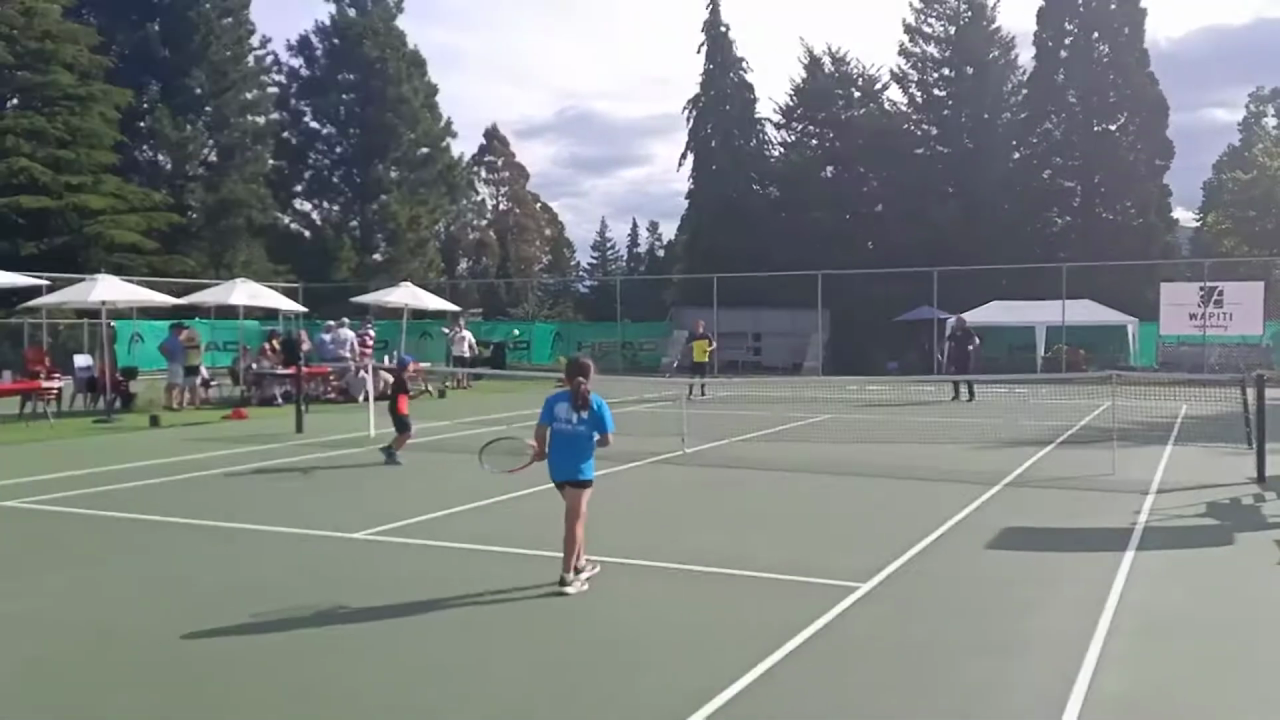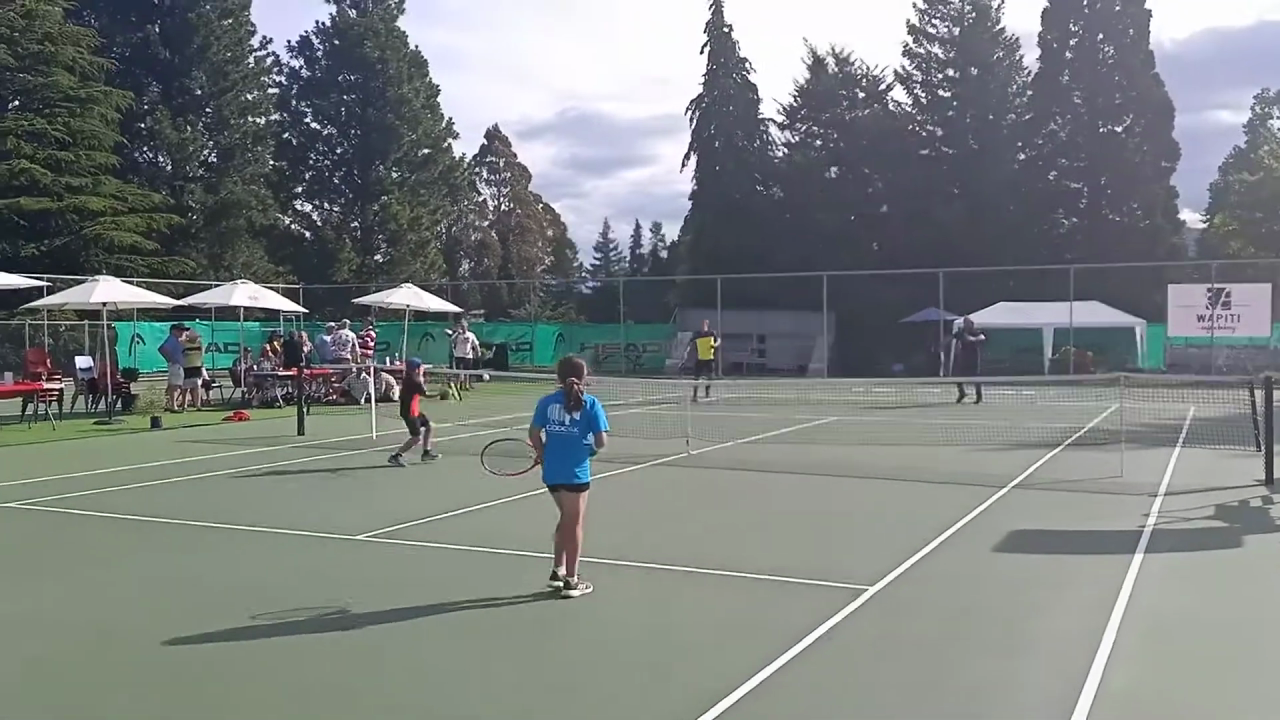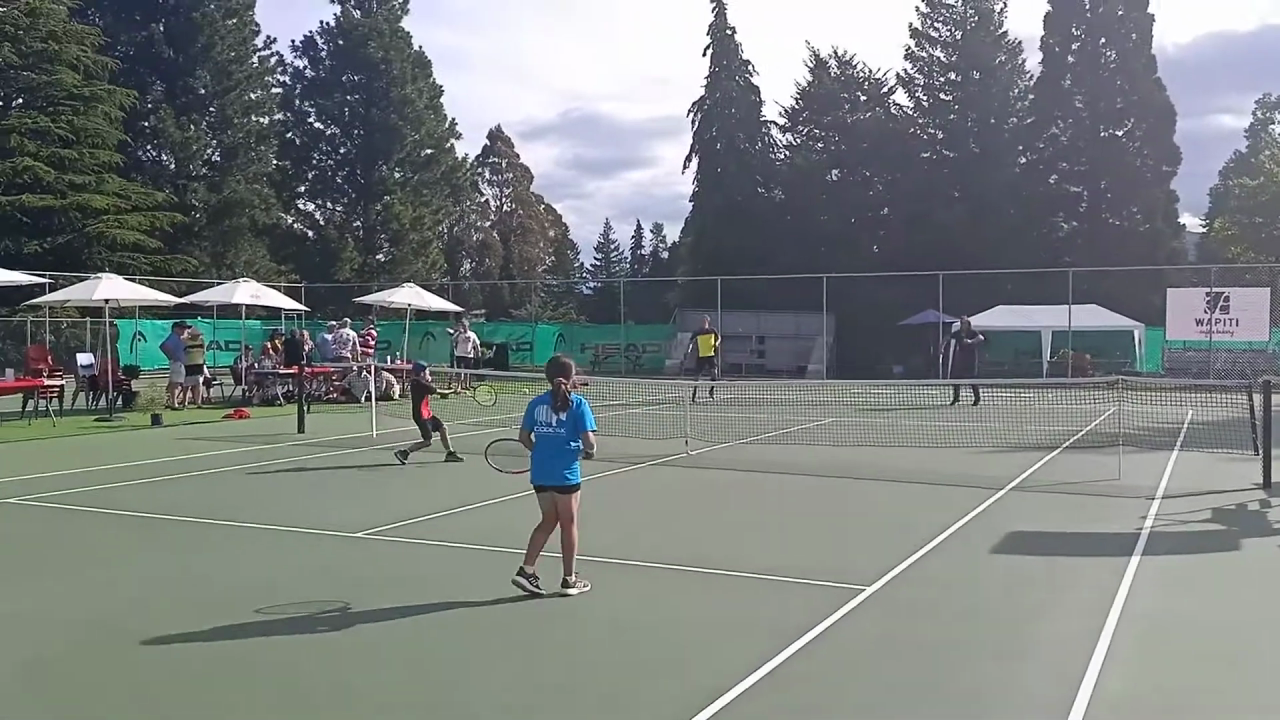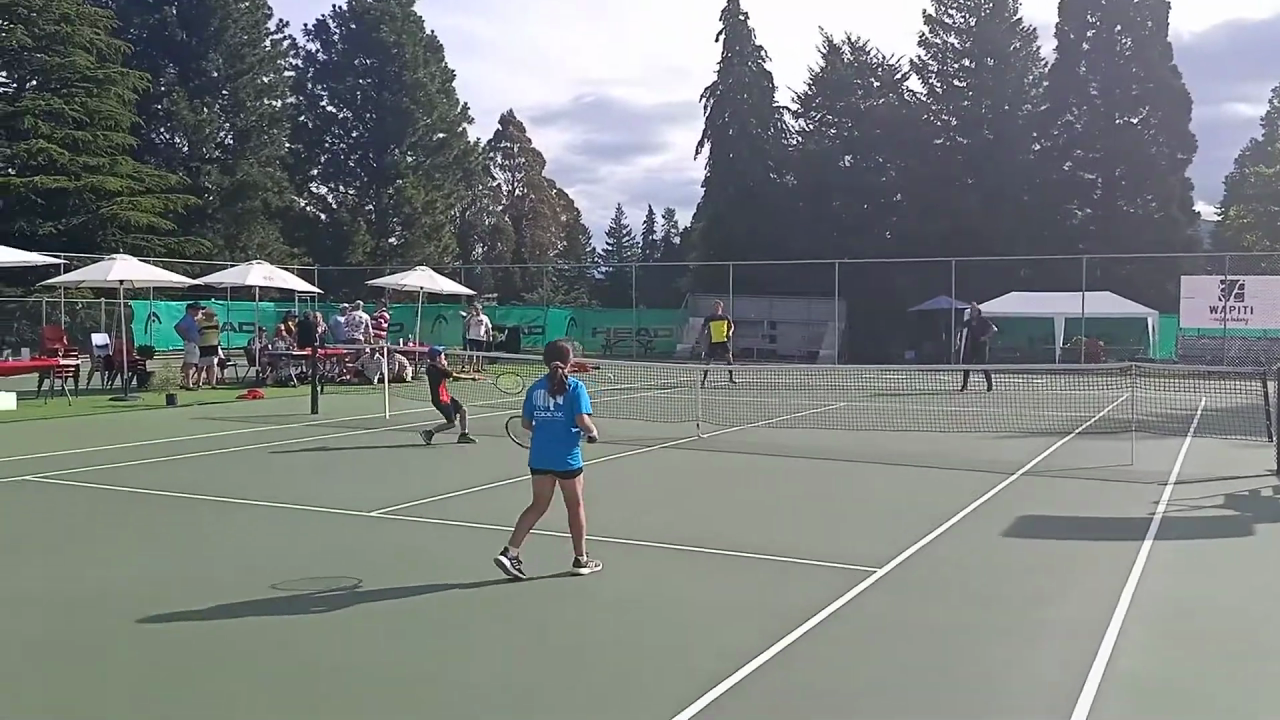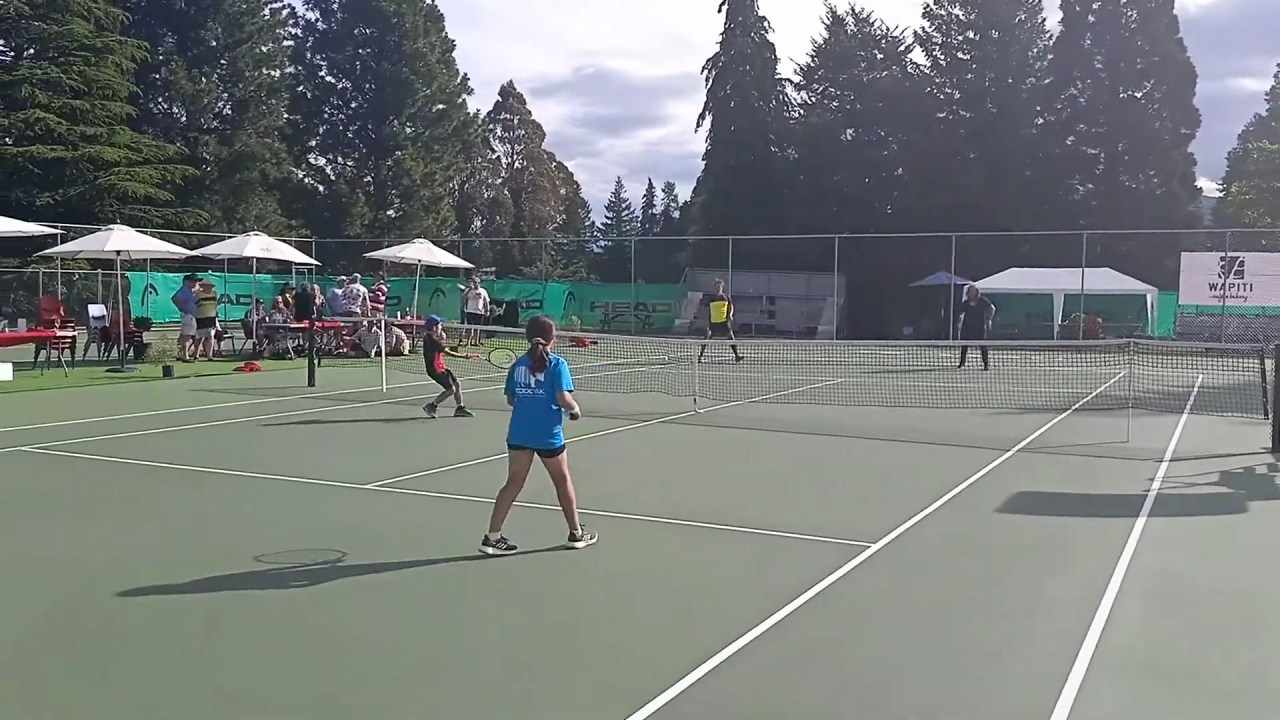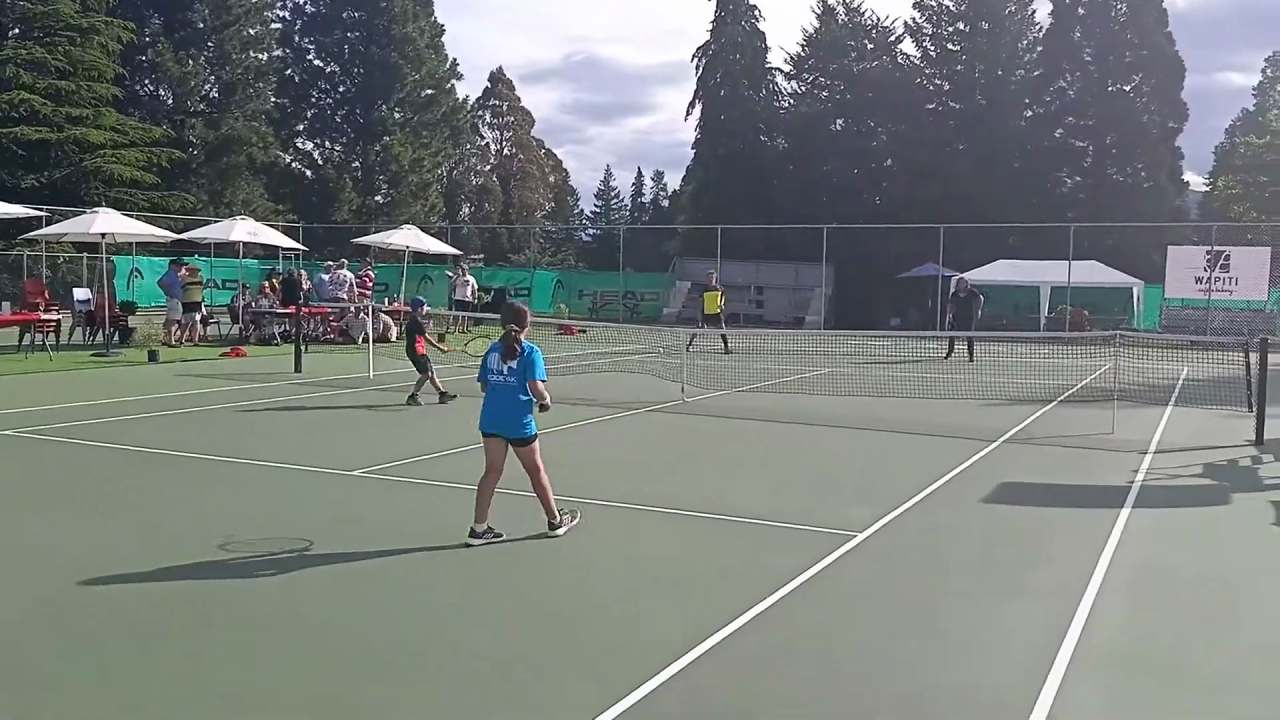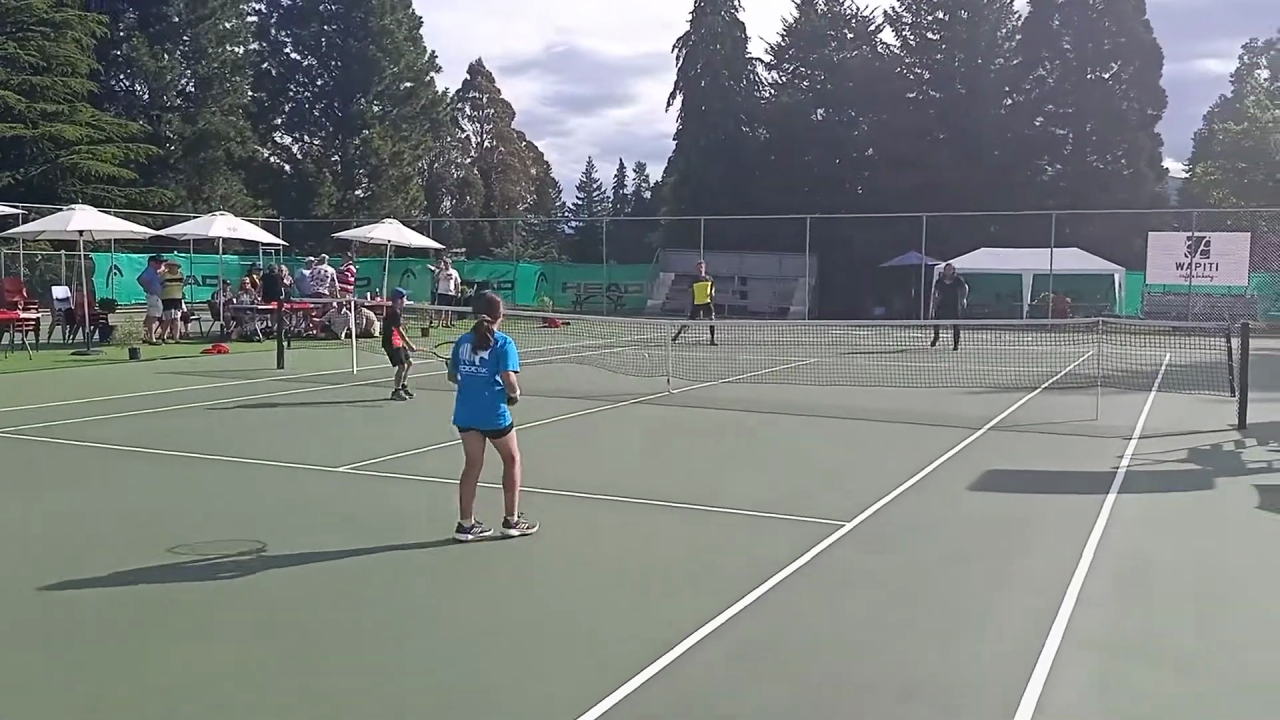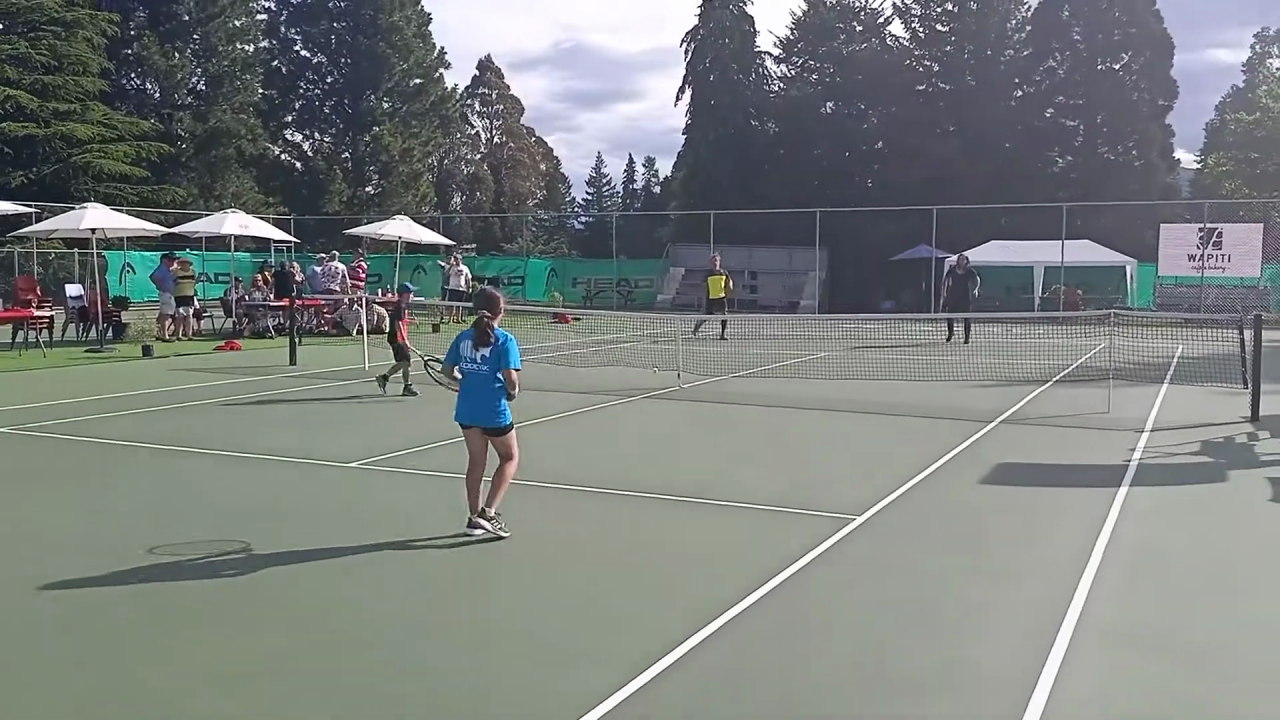
dt=0.1s
person 1, frame 1
left shoulder: (553, 400)
right shoulder: (597, 403)
left elbow: (541, 431)
right elbow: (606, 440)
left wrist: (540, 450)
left hip: (557, 467)
right hip: (580, 468)
left knee: (575, 515)
right knee: (574, 519)
left ankle: (579, 564)
right ankle: (567, 577)
person 1, frame 2
left shoulder: (546, 402)
right shoulder: (591, 404)
left elbow: (534, 435)
right elbow: (601, 440)
left wrist: (542, 453)
right wrist: (591, 449)
left hip: (551, 471)
right hip: (575, 471)
left knee: (565, 519)
right knee: (574, 524)
left ankle: (559, 572)
right ankle: (571, 581)
person 1, frame 3
left shoulder: (536, 403)
right shoulder: (578, 404)
left elbow: (524, 437)
right elbow: (588, 440)
right wrist: (589, 451)
left hip: (540, 472)
right hip: (565, 472)
left knee: (548, 521)
right knee: (568, 524)
left ankle: (527, 570)
right ankle: (569, 580)
person 1, frame 4
left shoulder: (536, 387)
right shoulder: (575, 387)
left elbow: (526, 421)
right elbow: (583, 422)
right wrist: (593, 433)
left hip: (539, 456)
right hip: (565, 457)
left knee: (538, 506)
right knee: (575, 506)
left ankle: (509, 553)
right ankle: (581, 560)
person 1, frame 5
left shoulder: (518, 364)
right shoulder: (556, 364)
left elbow: (511, 399)
right elbow: (563, 398)
right wrist: (575, 409)
left hip: (518, 433)
right hip: (547, 434)
left knee: (514, 483)
right knee: (562, 481)
left ankle: (492, 537)
right ankle: (576, 533)
person 1, frame 6
left shoulder: (492, 350)
right shoulder: (531, 352)
left elbow: (484, 384)
right elbow: (536, 387)
right wrist: (546, 401)
left hip: (490, 420)
right hip: (518, 422)
left knee: (492, 472)
right knee: (535, 471)
left ankle: (478, 528)
right ankle: (555, 520)
person 1, frame 7
left shoulder: (463, 341)
right shoulder: (504, 343)
left elbow: (452, 375)
right elbow: (508, 379)
right wrist: (515, 393)
left hip: (465, 413)
right hip: (494, 413)
left knee: (472, 465)
right knee: (512, 461)
left ankle: (466, 523)
right ankle: (512, 520)
person 1, frame 8
left shoulder: (463, 337)
right shoulder: (505, 340)
left elbow: (448, 370)
right elbow: (511, 379)
right wrist: (512, 391)
left hip: (467, 411)
right hip: (494, 412)
left knee: (476, 462)
right knee: (509, 459)
left ankle: (475, 517)
right ankle: (487, 512)
